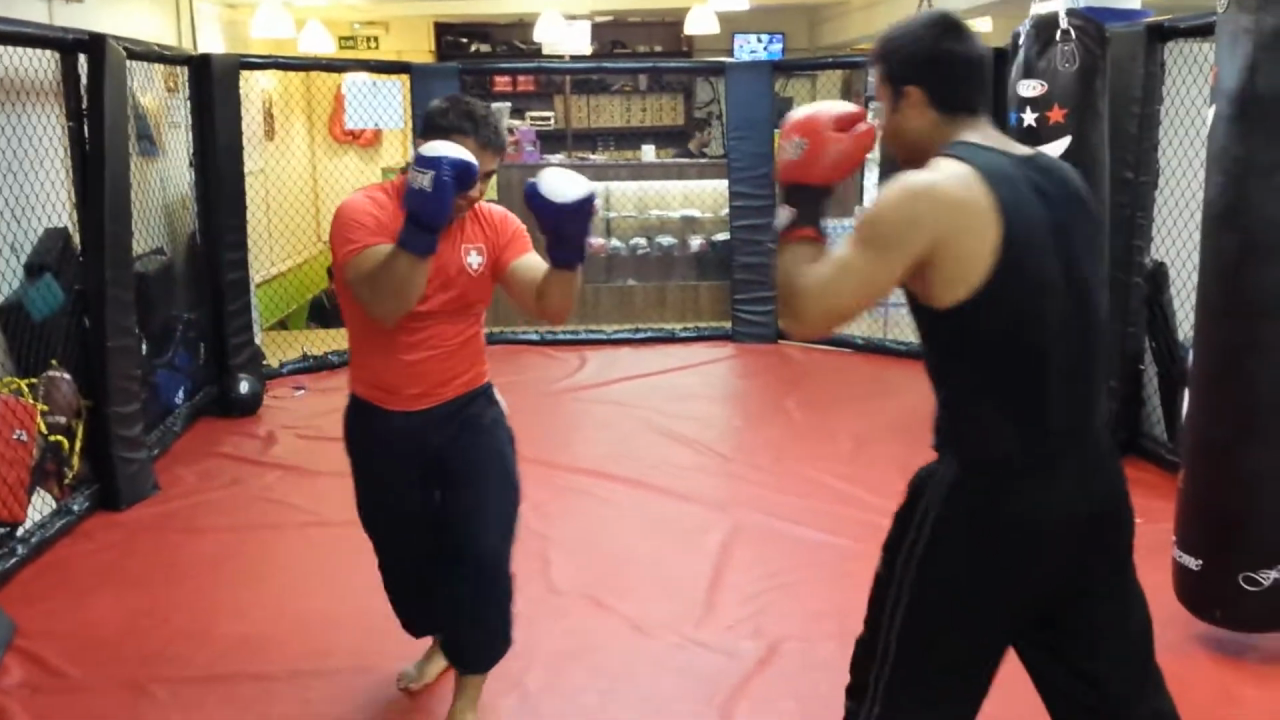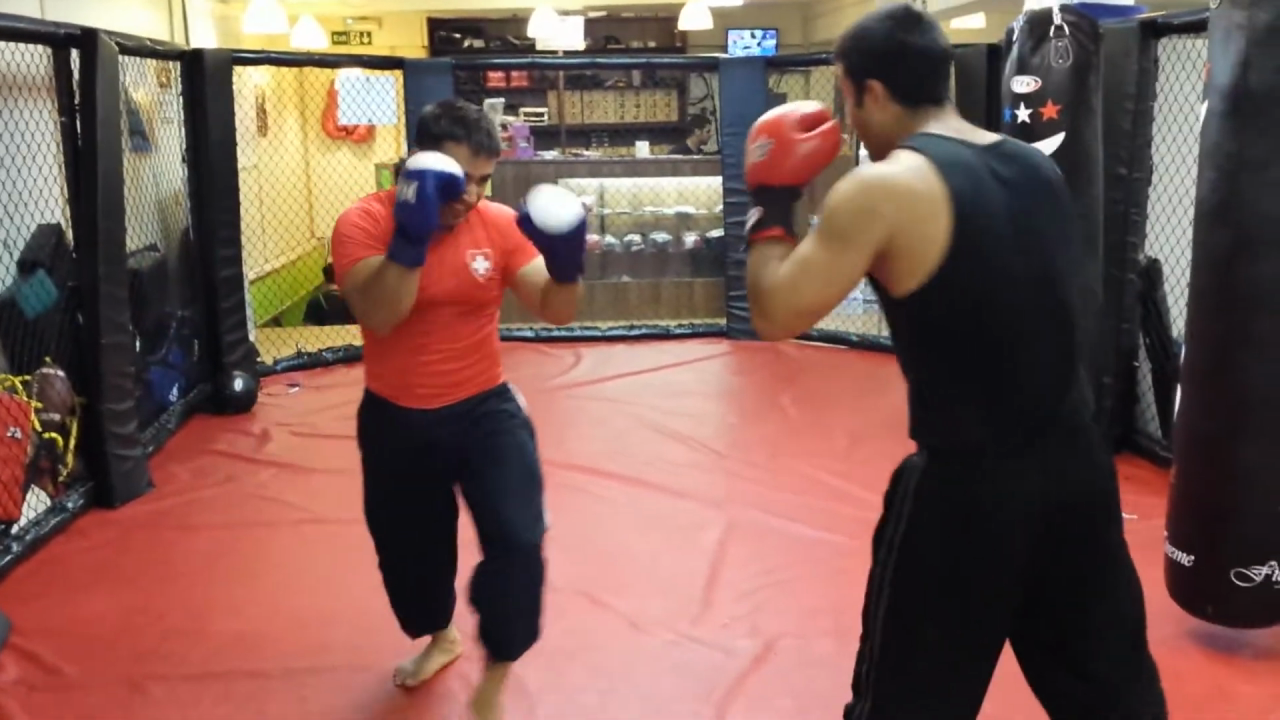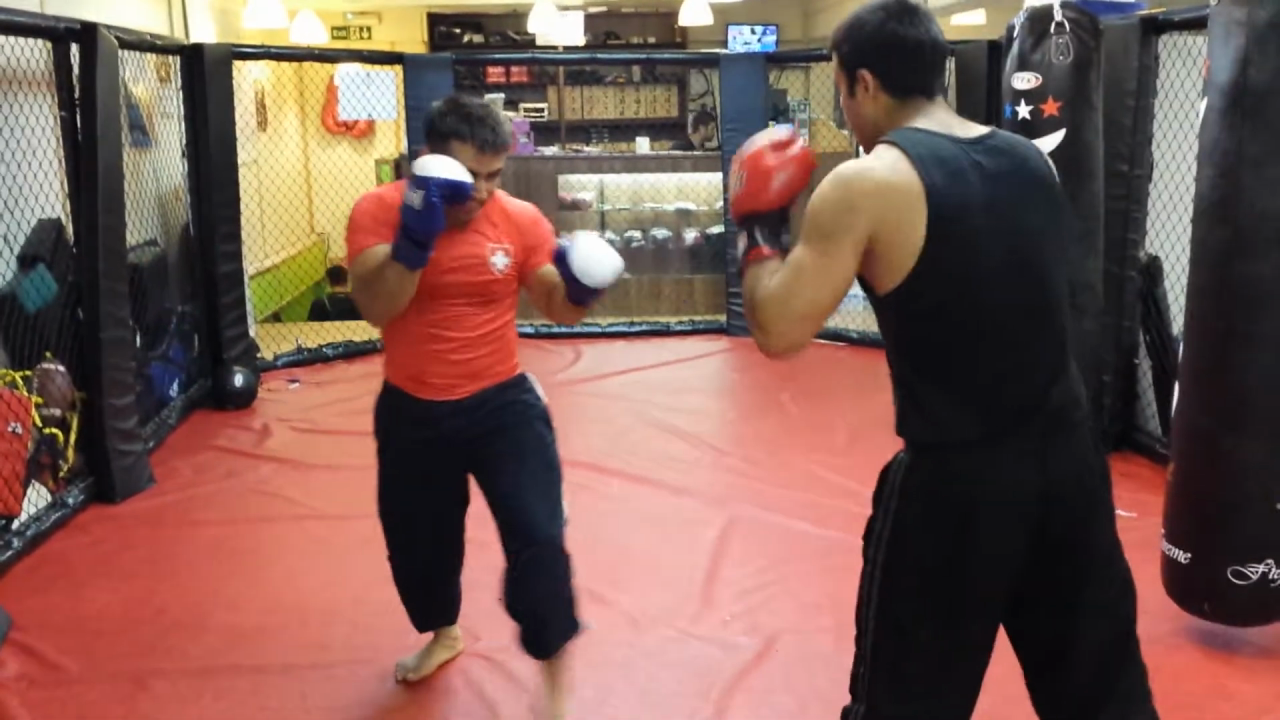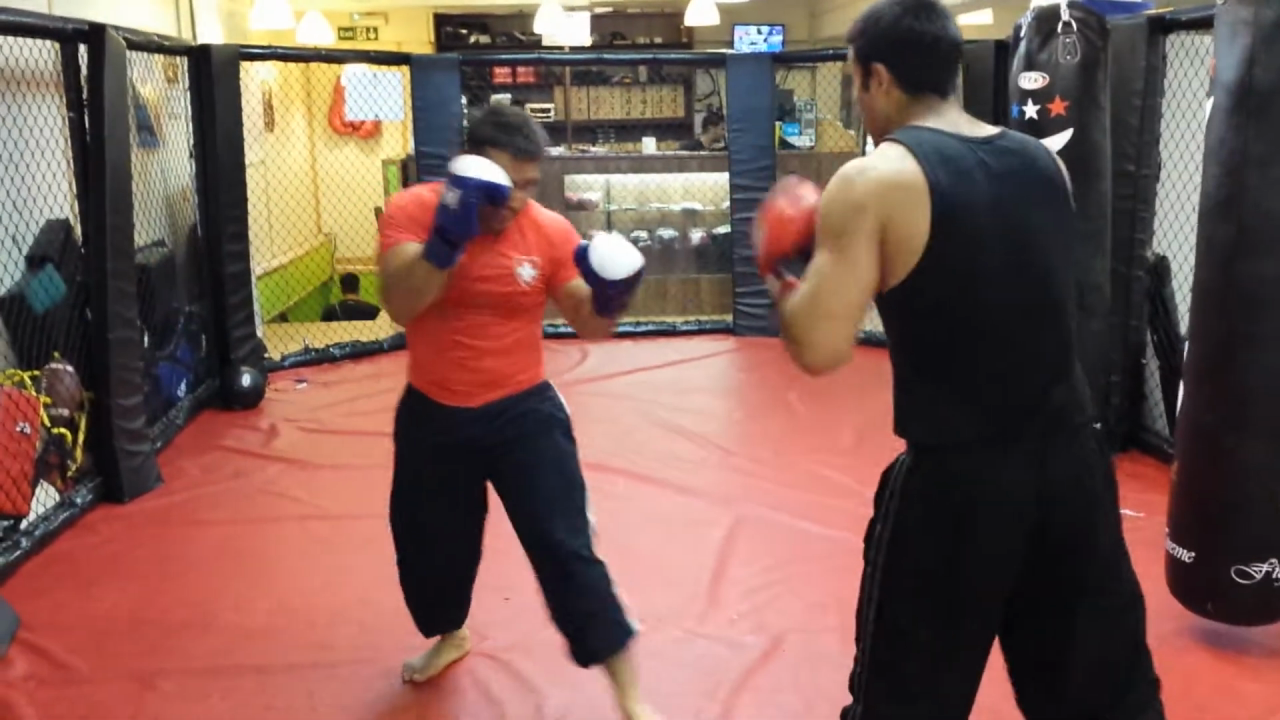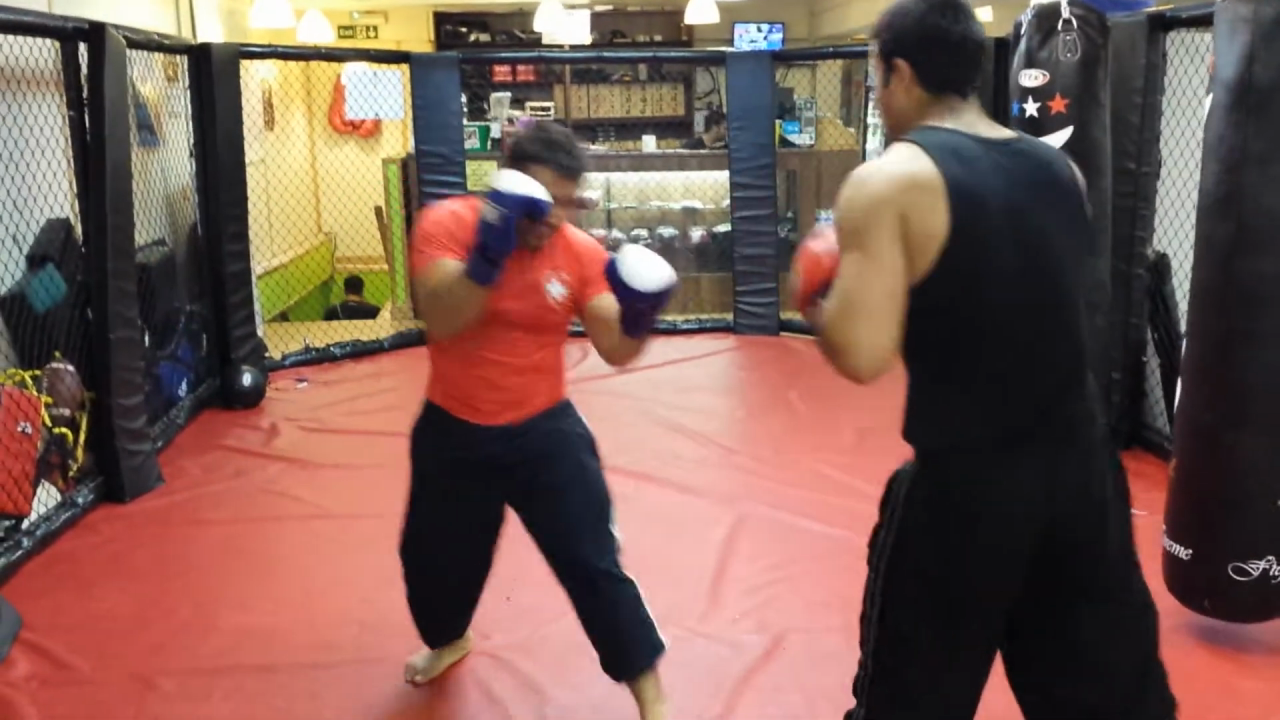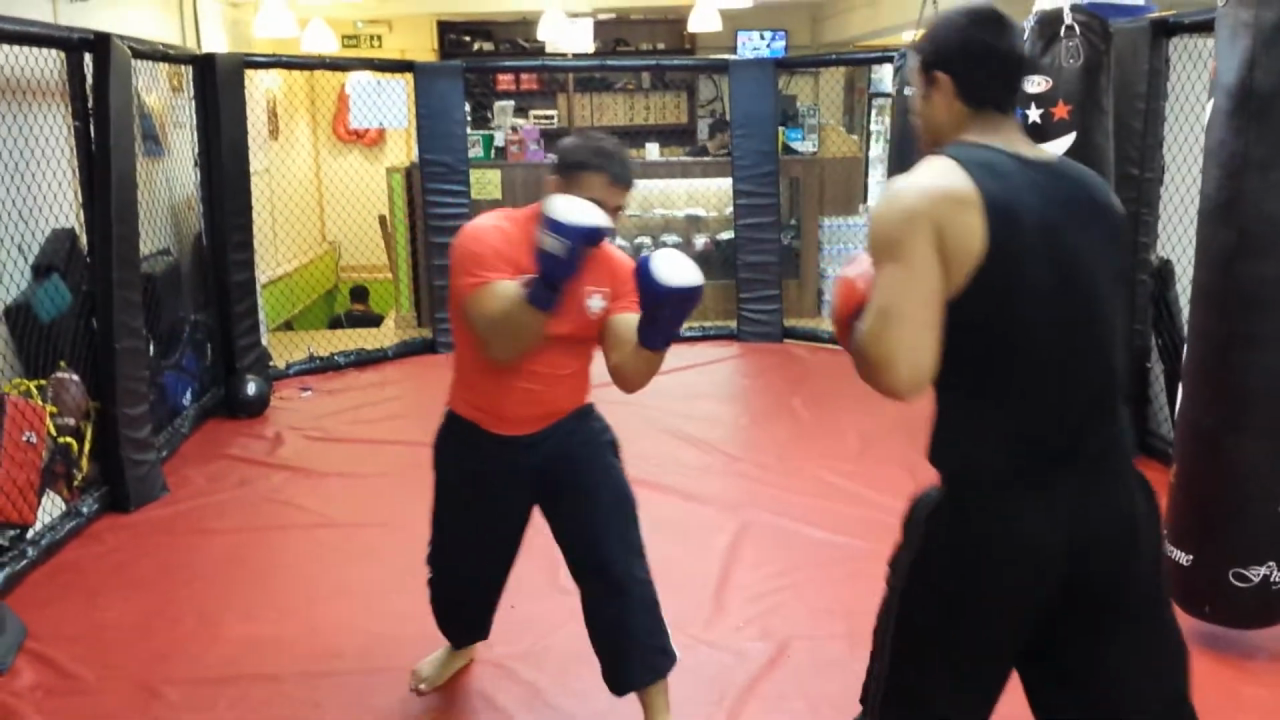
dt=0.1s
person 1, frame 1
left shoulder: (927, 196)
right shoulder: (1062, 181)
left elbow: (803, 315)
left wrist: (799, 205)
left hip: (987, 496)
right hip: (1089, 480)
person 1, frame 2
left shoulder: (881, 191)
right shoulder: (1038, 169)
left elbow: (775, 314)
left wrist: (770, 200)
left hip: (969, 487)
right hip: (1075, 465)
person 1, frame 3
left shoulder: (864, 185)
right shoulder: (1032, 162)
left elbow: (777, 330)
left wrist: (757, 224)
left hip: (954, 482)
right hip: (1065, 457)
person 1, frame 4
left shoulder: (871, 183)
right shoulder: (1045, 164)
left elbow: (820, 350)
left wrist: (784, 273)
left hip: (956, 484)
right hip: (1068, 461)
person 1, frame 5
left shoulder: (888, 182)
right shoulder: (1059, 170)
left elbow: (860, 355)
left wrist: (819, 298)
left hip: (963, 492)
right hip: (1079, 470)
person 1, frame 6
left shoulder: (921, 198)
right shoulder: (1094, 193)
left elbow: (900, 370)
left wrist: (857, 324)
left hip: (987, 523)
right hip: (1109, 507)
person 2, frame 1
left shoulder: (495, 225)
right shoulder: (363, 213)
left elbow: (550, 308)
right elbow: (385, 307)
left wrist: (566, 246)
right wrist: (422, 224)
left hip: (466, 413)
right hip: (380, 421)
left knee: (480, 554)
right knee: (403, 551)
right ankle: (440, 642)
person 2, frame 2
left shoulder: (501, 226)
right shoulder: (366, 220)
left elbow: (555, 310)
right elbow: (380, 318)
left wrist: (566, 259)
right wrist: (412, 235)
left hip: (483, 411)
right hip: (395, 420)
left knee: (516, 540)
right knee: (407, 545)
right ankle: (437, 636)
person 2, frame 3
left shoulder: (520, 220)
right shoulder: (377, 211)
left elbow: (560, 309)
right elbow: (376, 308)
left wrist: (585, 286)
right wrist: (417, 235)
left hip: (502, 403)
right hip: (412, 411)
left knee: (536, 534)
right knee: (417, 540)
right ankle: (441, 634)
person 2, frame 4
left shoulder: (550, 232)
right shoulder: (412, 210)
left elbow: (590, 324)
right elbow: (401, 303)
left wrist: (610, 295)
right wrist: (451, 233)
left hip: (523, 411)
right hip: (434, 414)
left knee: (564, 547)
right knee: (426, 544)
right ankle: (447, 636)
person 2, frame 5
left shoulder: (581, 252)
right shoulder: (446, 224)
left elbow: (616, 351)
right elbow: (440, 322)
left wrist: (638, 314)
right wrist: (489, 251)
left hip: (544, 430)
right hip: (454, 431)
left knee: (593, 566)
right knee: (434, 558)
right ankle: (447, 642)
person 2, frame 6
left shoulder: (617, 266)
right shoulder: (488, 239)
left elbow: (629, 377)
right elbow: (503, 347)
left wrist: (660, 327)
right wrist: (551, 277)
left hip: (569, 436)
right hip: (479, 441)
left knee: (618, 572)
right knee: (460, 565)
right ankle: (460, 646)
